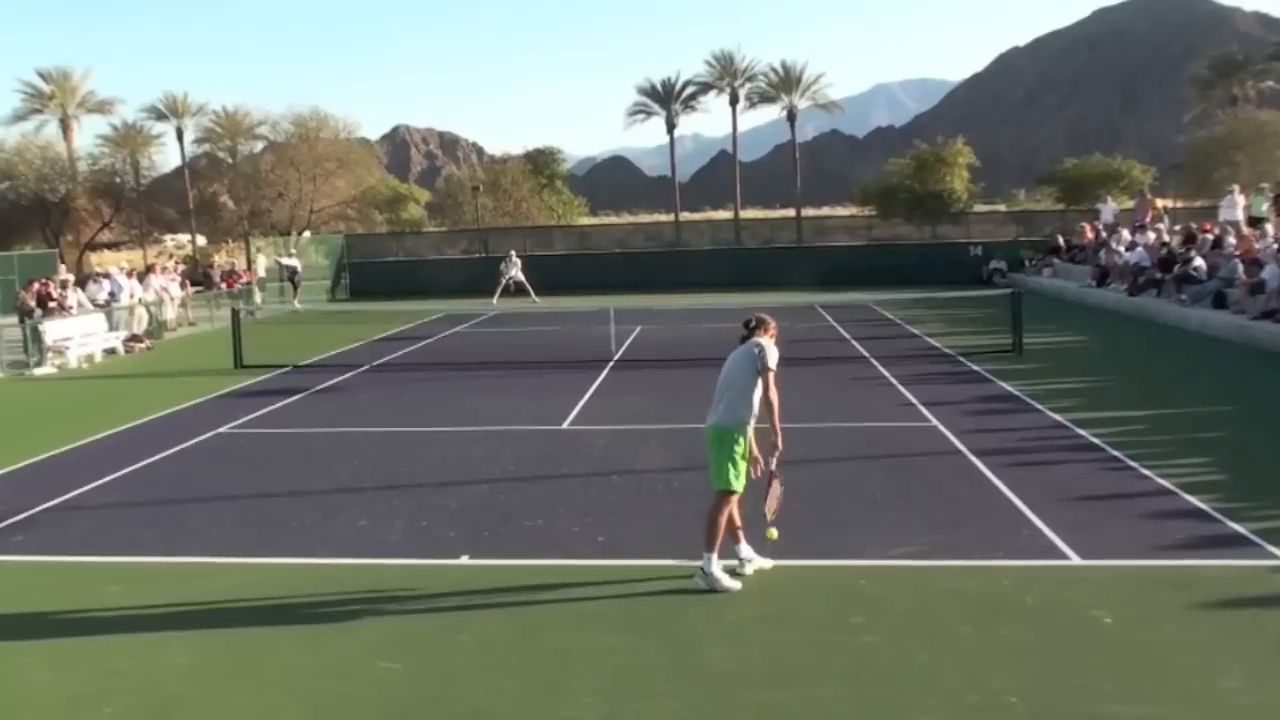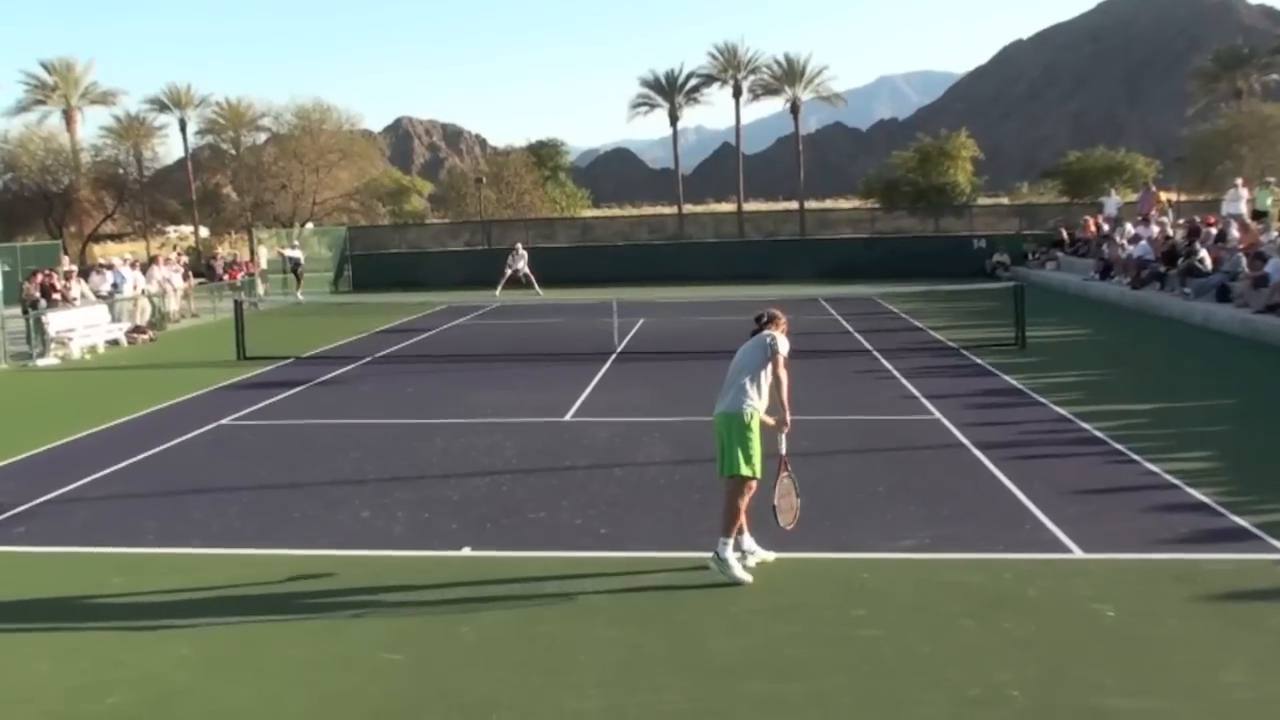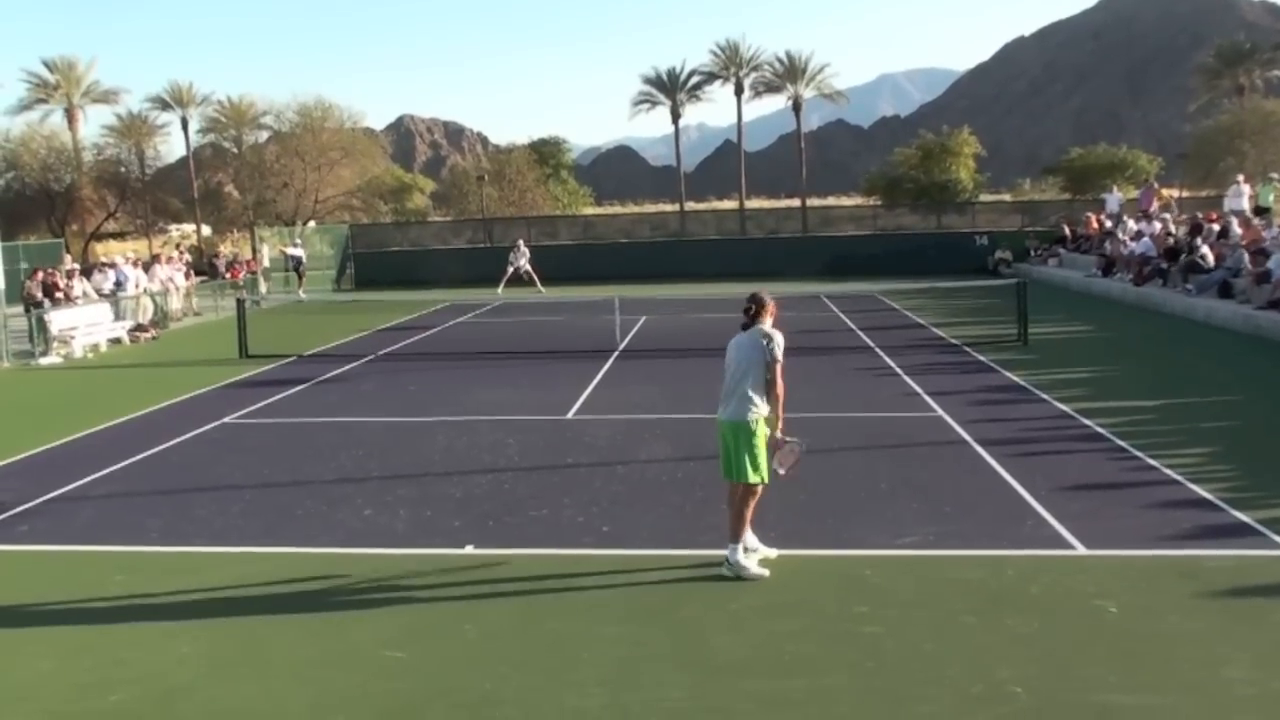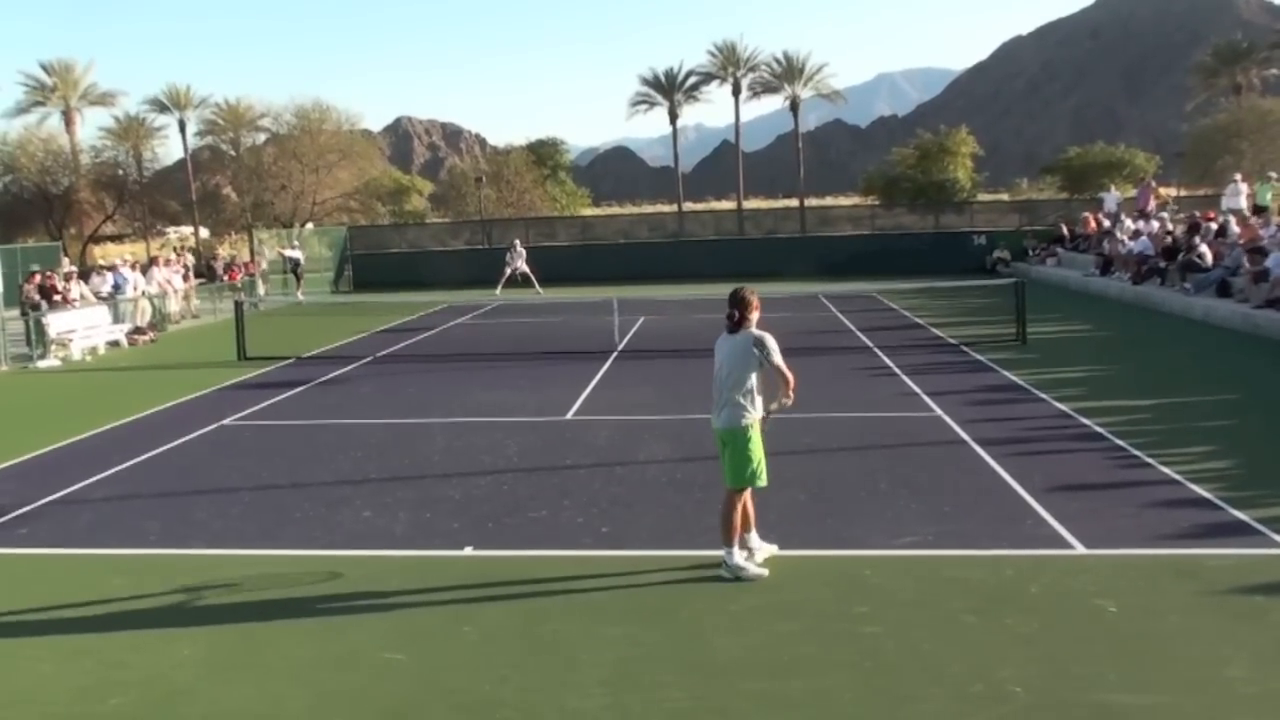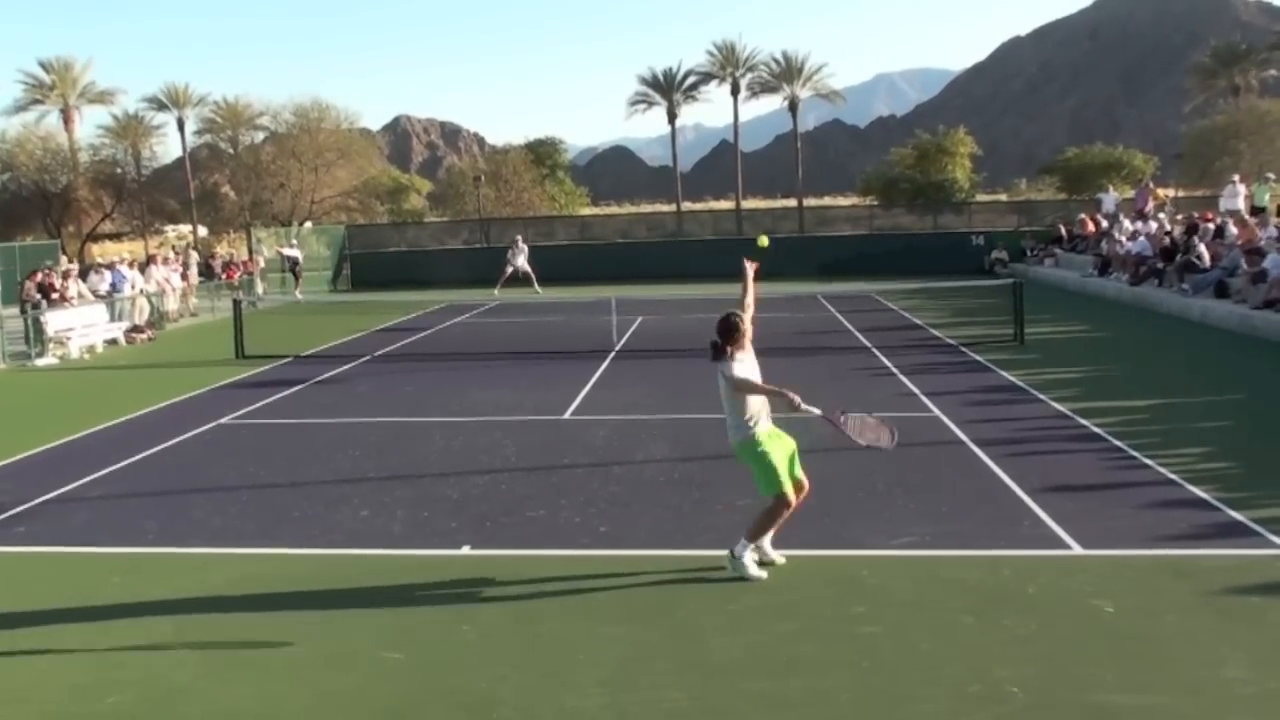
dt=0.5s
person 1, frame 1
left shoulder: (739, 353)
right shoulder: (765, 348)
right elbow: (769, 391)
left wrist: (753, 450)
right wrist: (776, 434)
left hip: (717, 426)
right hip: (731, 428)
left knee: (730, 494)
right knee: (724, 496)
left ankle: (745, 555)
right ankle: (709, 568)
person 1, frame 2
left shoulder: (750, 346)
right shoulder: (776, 339)
right elbow: (778, 371)
left wrist: (770, 421)
right wrist: (785, 410)
left hip: (724, 414)
right hip: (741, 415)
left knee: (735, 484)
right knee: (745, 484)
left ankle: (747, 547)
right ankle: (723, 553)
person 1, frame 3
left shoulder: (737, 340)
right shoulder: (771, 336)
right elbow: (776, 384)
right wrist: (778, 420)
left hip: (726, 418)
right hip: (746, 419)
left knee: (738, 486)
right knee: (751, 488)
left ankle: (749, 544)
right ankle: (734, 558)
person 1, frame 4
left shoulder: (723, 340)
right shoulder: (760, 339)
right elbow: (787, 378)
right wrist: (786, 395)
left hip: (722, 422)
right hip: (742, 423)
left knee: (743, 487)
right knee: (736, 491)
left ankle: (752, 545)
right ankle: (731, 560)
person 1, frame 5
left shoulder: (740, 351)
right shoulder: (730, 367)
left elbow: (747, 309)
right elbow: (744, 384)
left wrist: (749, 277)
right wrist: (781, 392)
left hip: (768, 435)
right hip: (751, 443)
left knee: (800, 488)
right knee: (785, 502)
left ankle: (761, 545)
right ankle: (740, 554)
